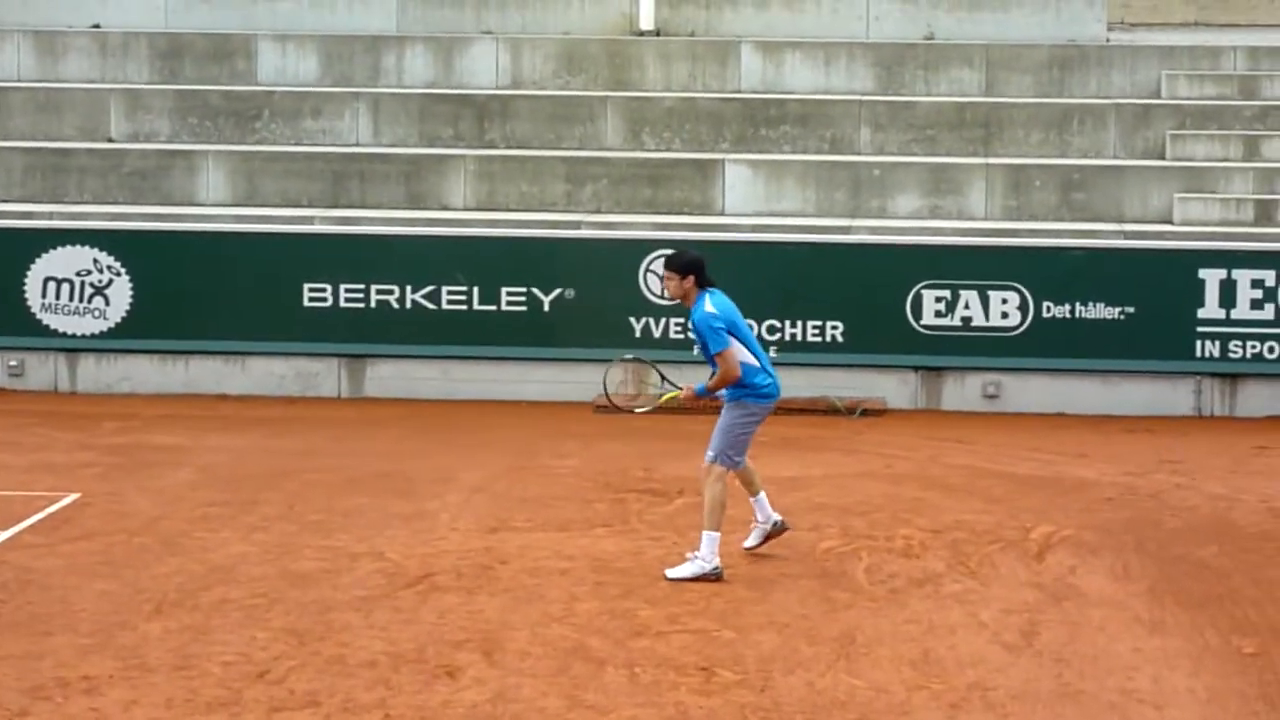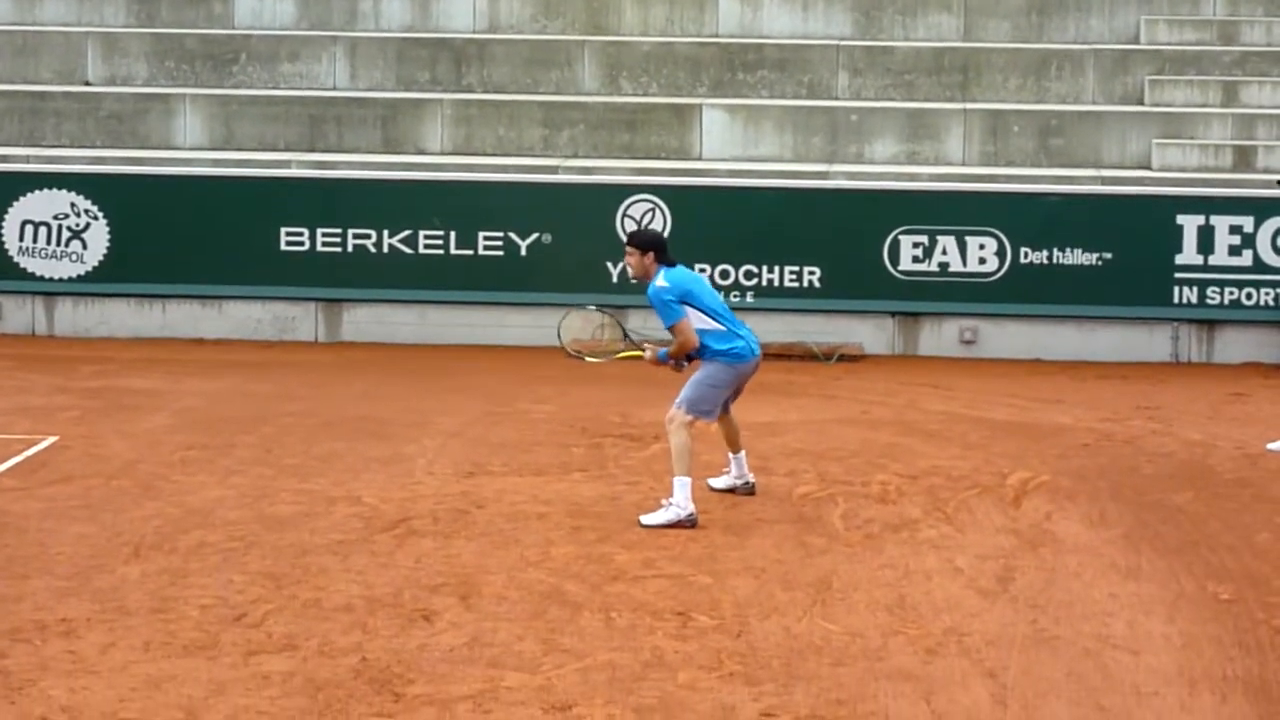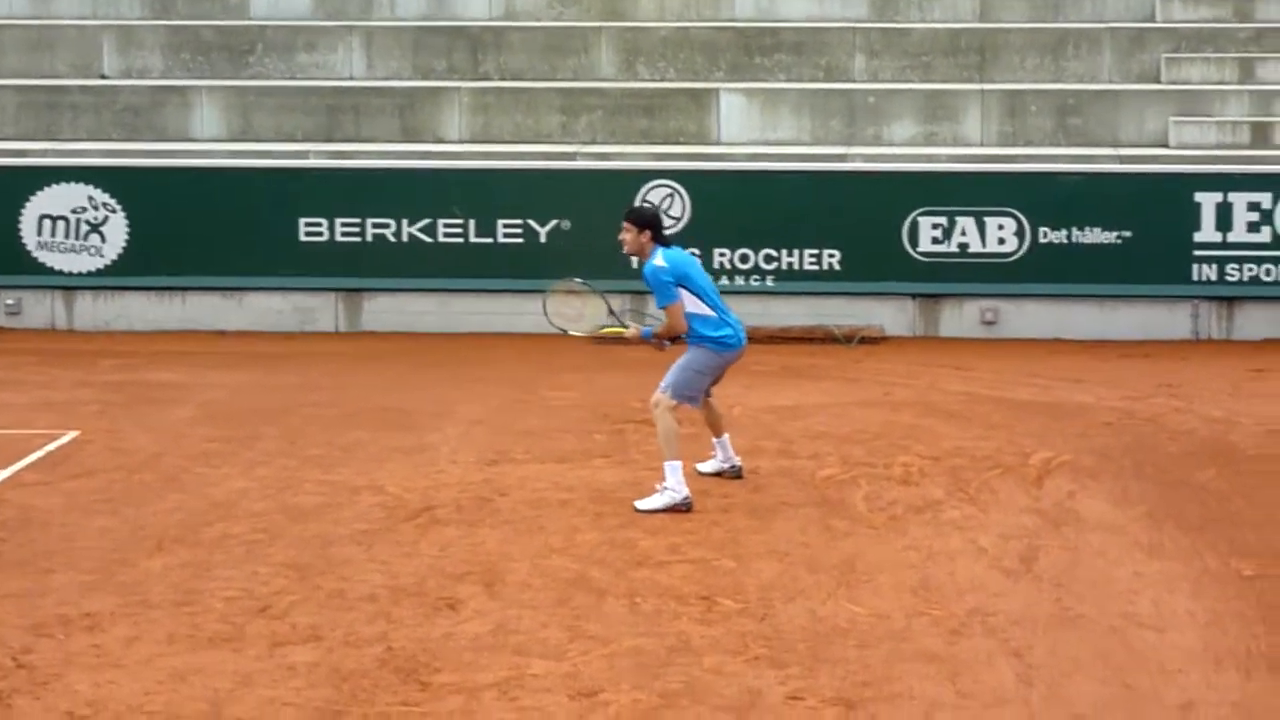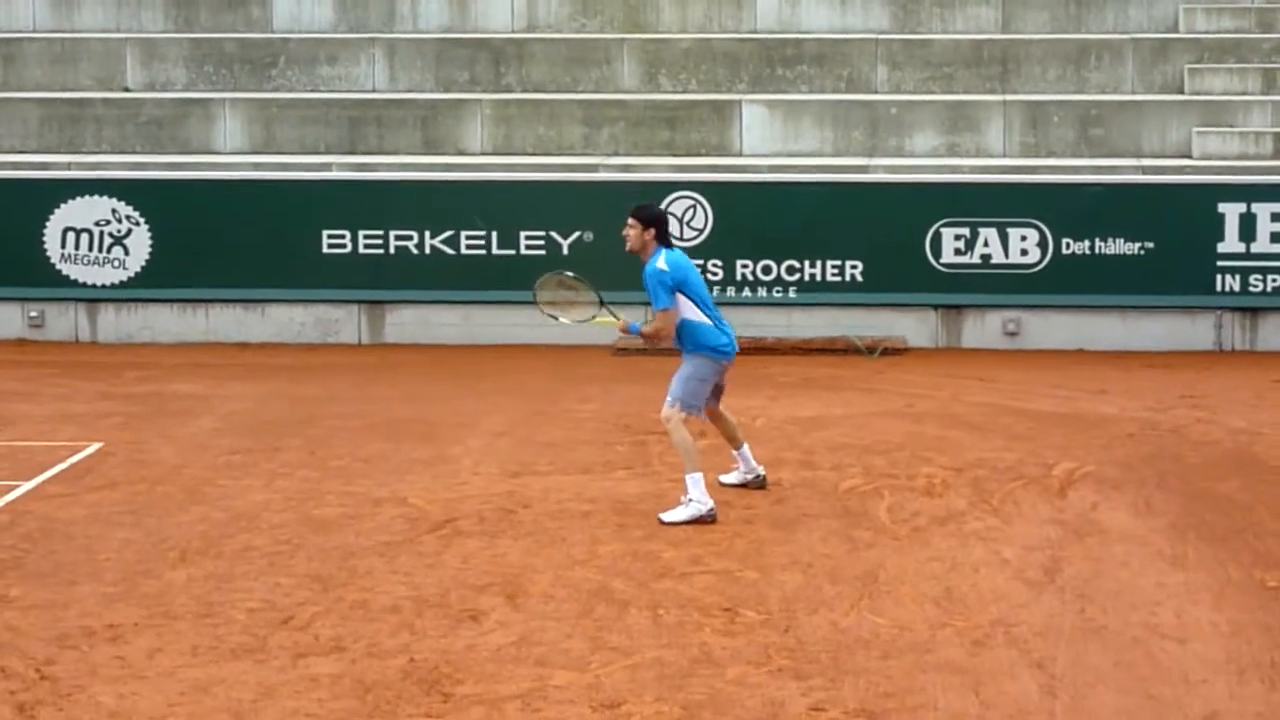
dt=0.7s
person 1, frame 1
left shoulder: (705, 315)
right shoulder: (712, 298)
left elbow: (731, 372)
left wrist: (700, 391)
right wrist: (710, 386)
left hip: (750, 395)
right hip: (757, 389)
left knee: (714, 469)
right knee: (732, 459)
left ankle: (707, 560)
right ankle: (766, 519)
person 1, frame 2
left shoulder: (659, 289)
right shoulder: (679, 273)
left elbow: (690, 341)
left wrist: (663, 356)
right wrist: (681, 357)
left hip: (727, 357)
right hip: (746, 350)
left knee: (677, 419)
right knee: (719, 411)
left ankle: (681, 506)
right ankle: (741, 477)
person 1, frame 3
left shoulder: (656, 268)
right shoulder: (675, 255)
left elbow: (678, 326)
left wrist: (645, 334)
right wrist: (664, 334)
left hip: (713, 344)
right hip: (729, 338)
left knee: (661, 403)
right knee: (698, 394)
left ankle: (676, 490)
right ankle: (727, 460)
person 1, frame 4
left shoulder: (658, 269)
right shoulder: (672, 257)
left elbow: (665, 330)
left wrist: (633, 329)
right wrist: (649, 330)
left hip: (705, 350)
right hip: (720, 344)
left knee: (672, 417)
right knee: (710, 408)
left ankle: (699, 502)
right ankle: (750, 470)
